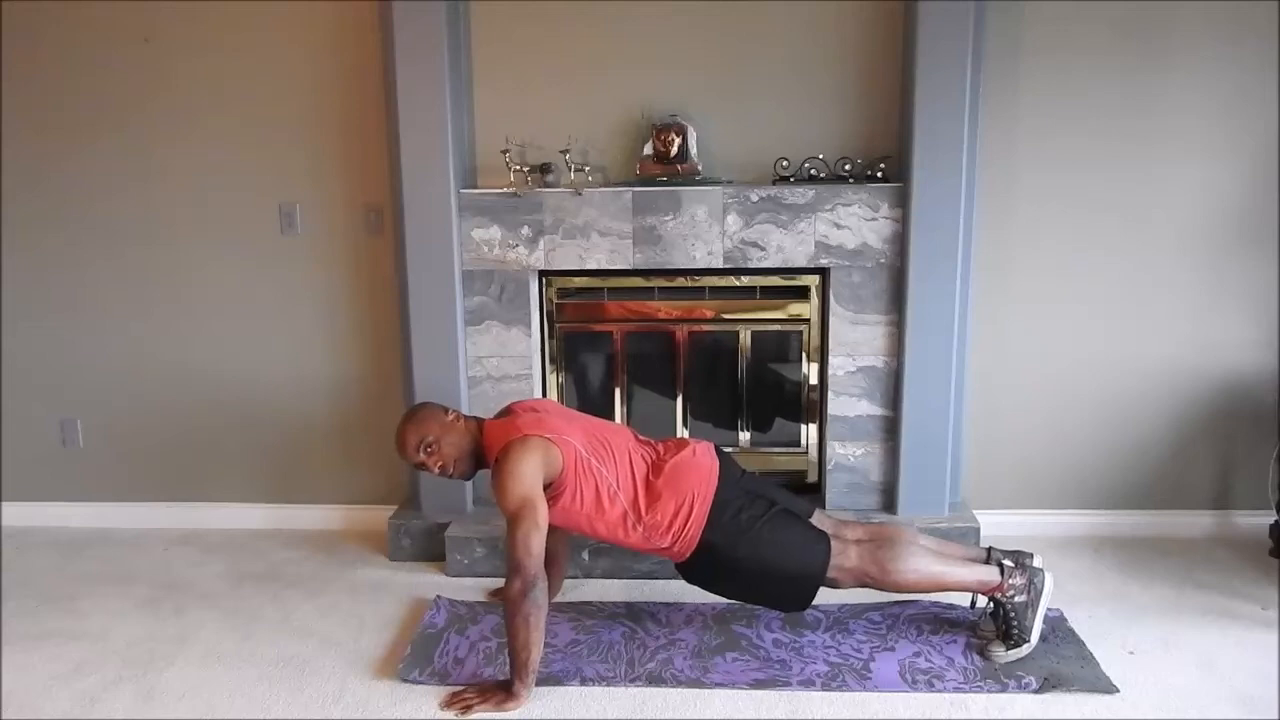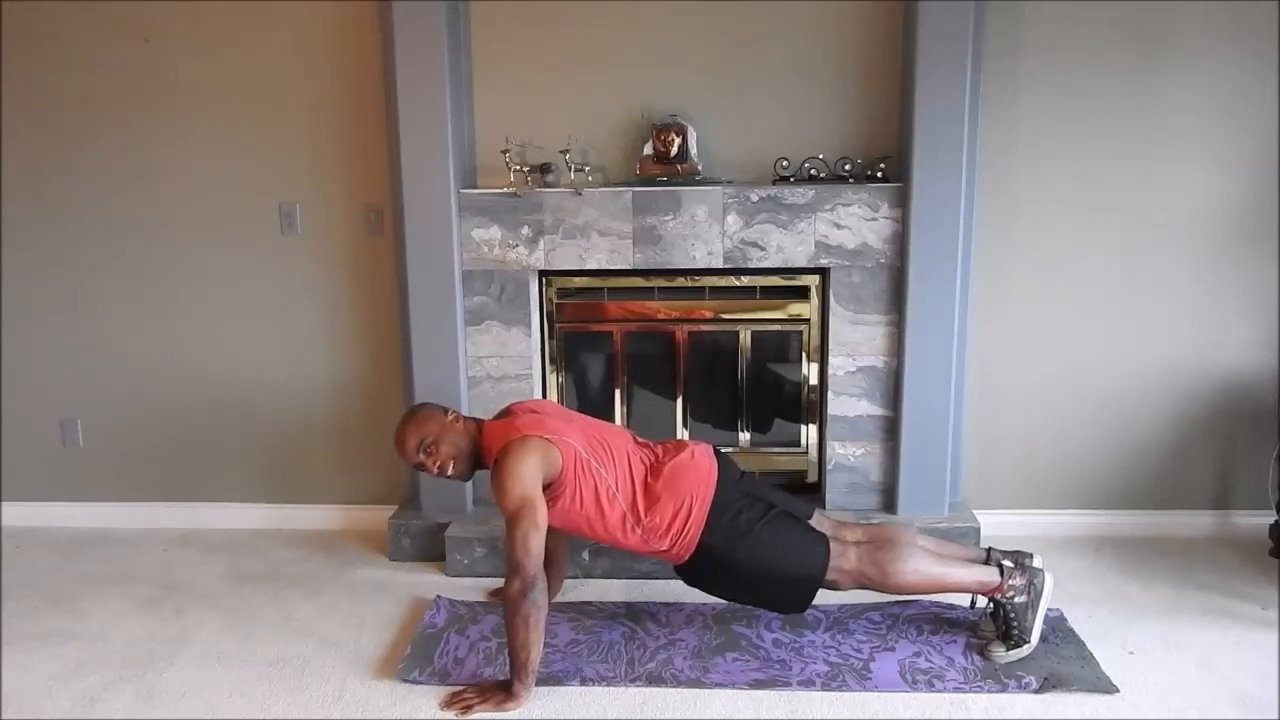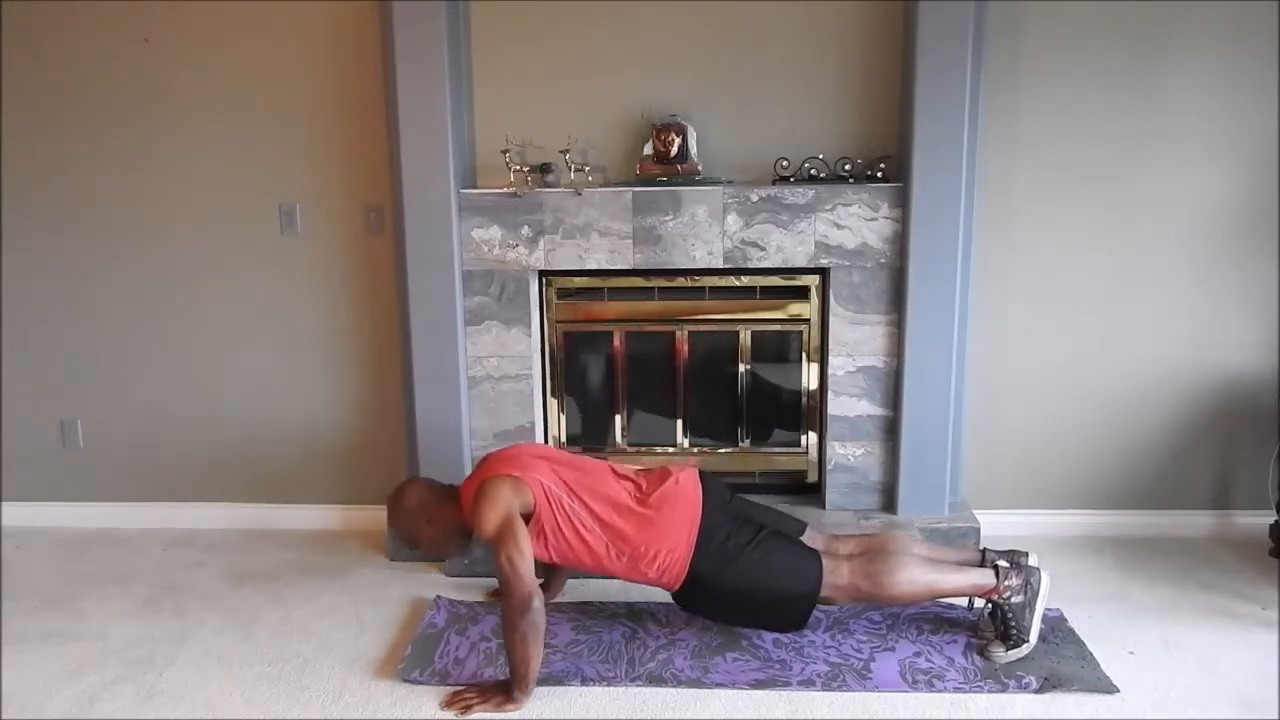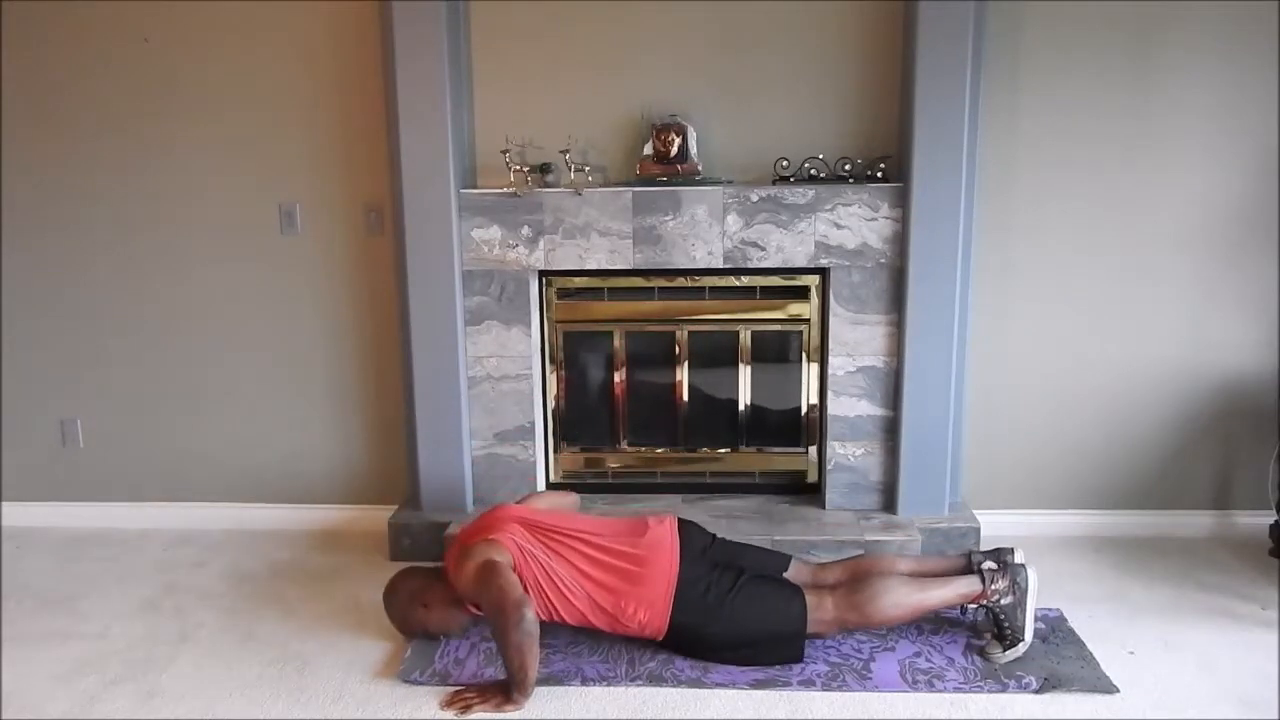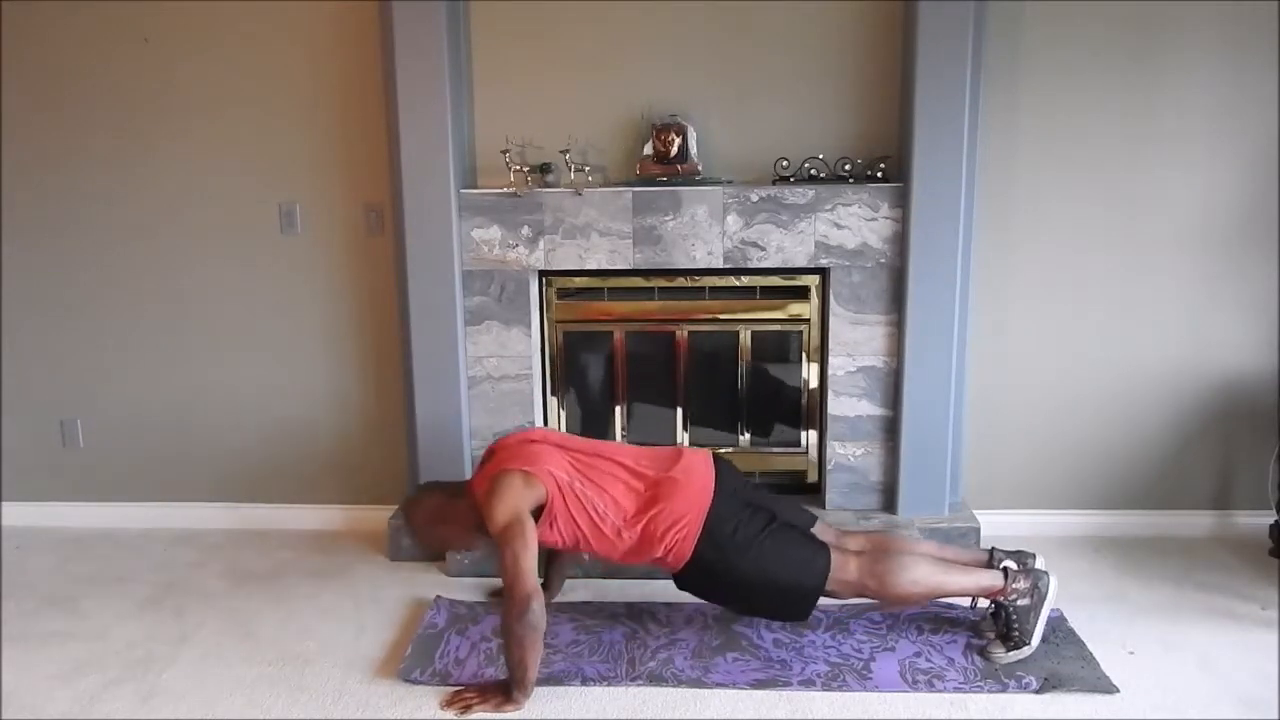
dt=0.7s
person 1, frame 1
left shoulder: (513, 464)
right shoulder: (519, 419)
left elbow: (525, 582)
right elbow: (557, 516)
right wrist: (541, 593)
left hip: (697, 516)
right hip: (697, 475)
left knee: (851, 567)
right knee: (846, 537)
left ankle: (1009, 583)
right ankle: (1000, 561)
person 1, frame 2
left shoulder: (513, 463)
right shoulder: (517, 421)
left elbow: (525, 582)
right elbow: (557, 518)
right wrist: (540, 593)
left hip: (697, 520)
right hip: (697, 475)
left knee: (851, 568)
right knee: (845, 538)
left ankle: (1008, 584)
right ankle: (999, 561)
person 1, frame 3
left shoulder: (486, 505)
right shoulder: (501, 472)
left elbow: (524, 598)
right wrist: (542, 589)
left hip: (692, 549)
right hip: (687, 499)
left knee: (846, 580)
right knee: (837, 550)
left ankle: (1006, 584)
right ankle: (995, 562)
person 1, frame 4
left shoulder: (468, 568)
right shoulder: (492, 528)
left elbow: (516, 610)
right elbow: (566, 498)
left hip: (674, 602)
right hip: (669, 543)
left knee: (832, 614)
right knee: (822, 577)
left ankle: (993, 585)
right ankle: (983, 565)
person 1, frame 5
left shoulder: (501, 498)
right shoulder: (511, 456)
left elbow: (524, 605)
right wrist: (550, 588)
left hip: (694, 527)
right hip: (699, 481)
left knee: (848, 575)
right knee: (842, 545)
left ankle: (1014, 586)
right ankle: (1001, 563)
